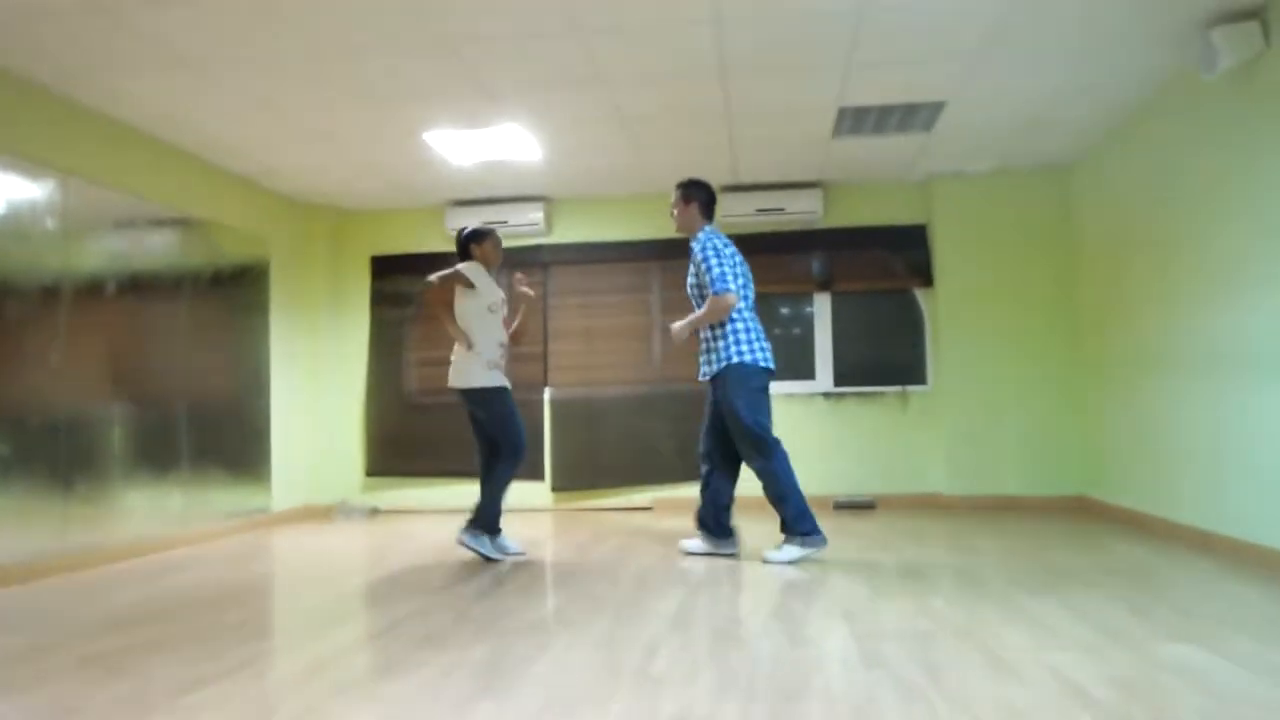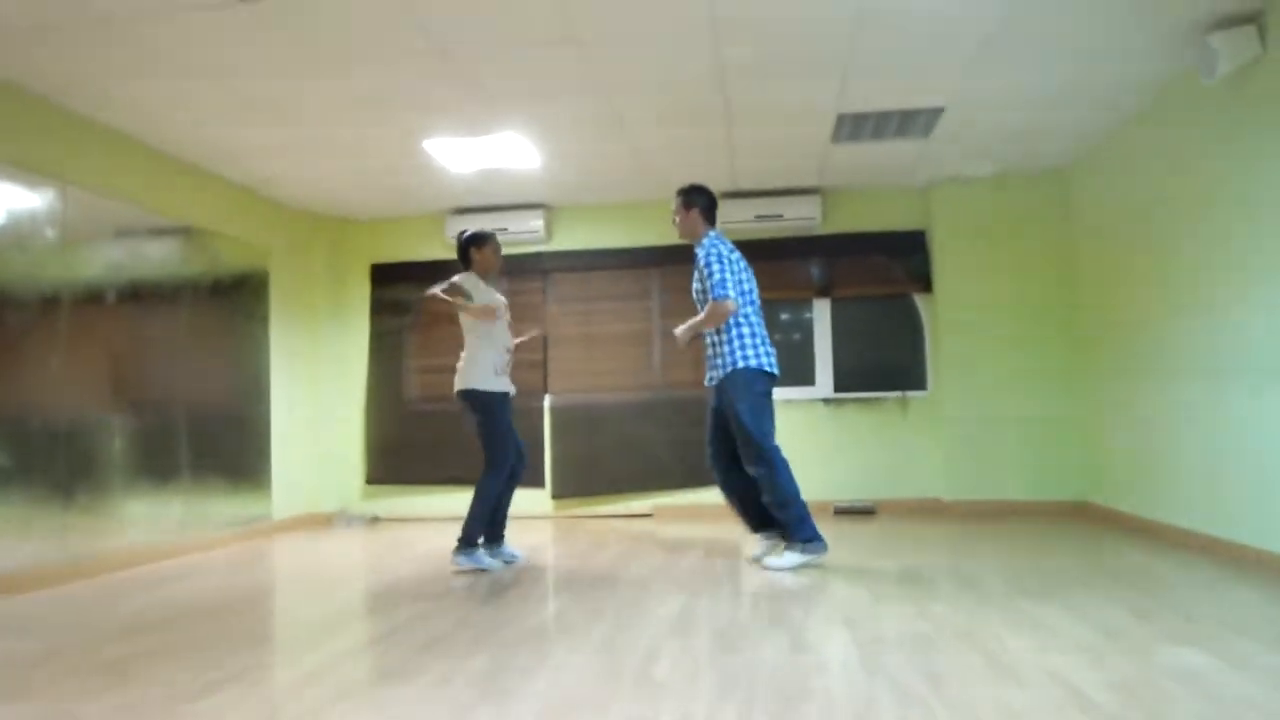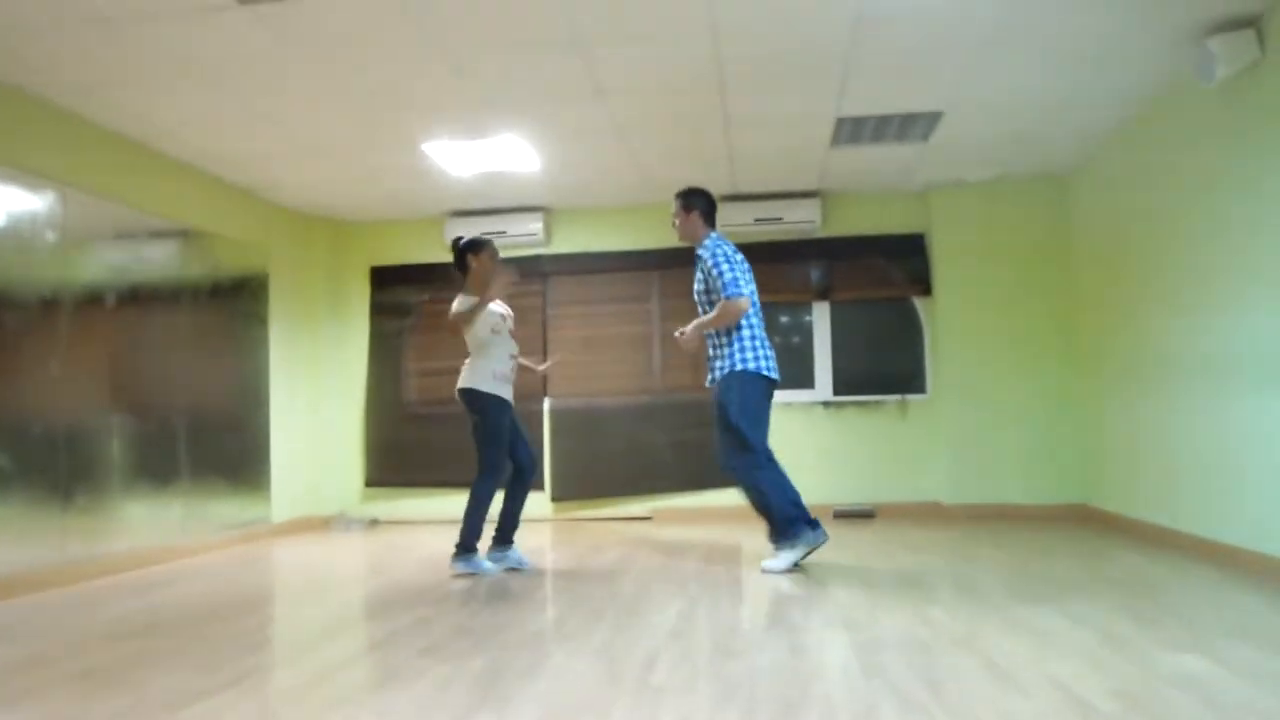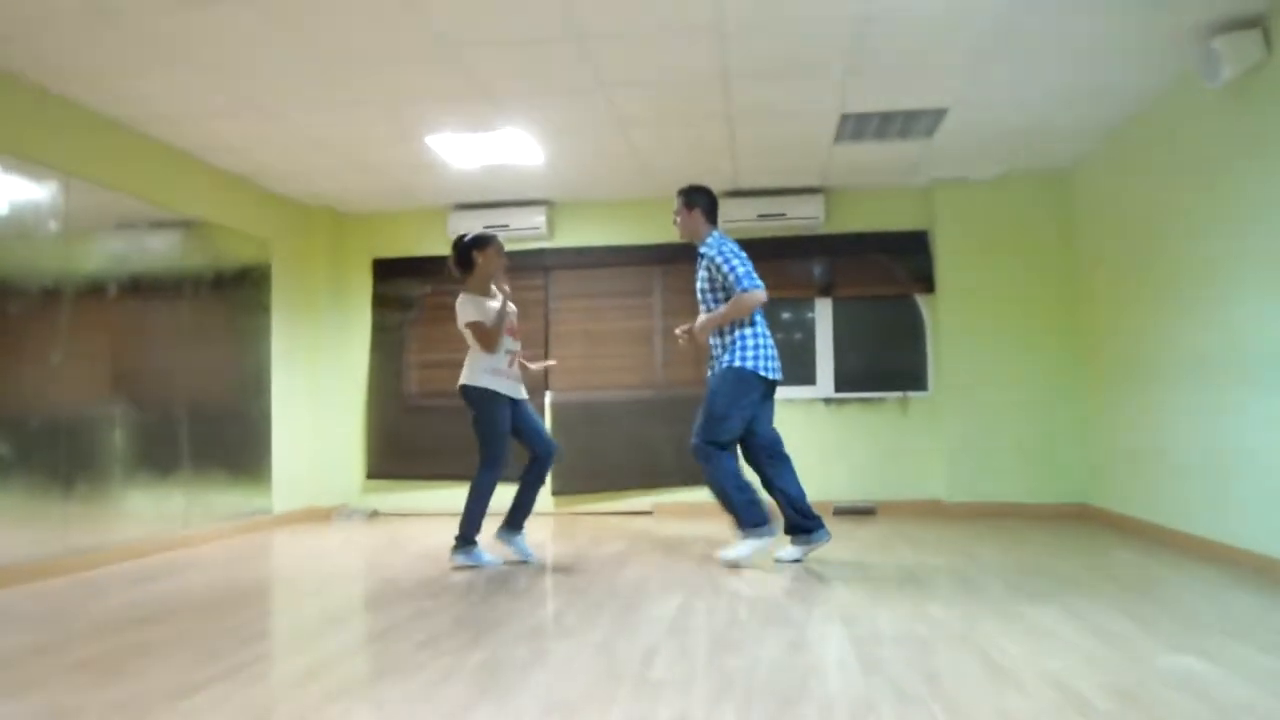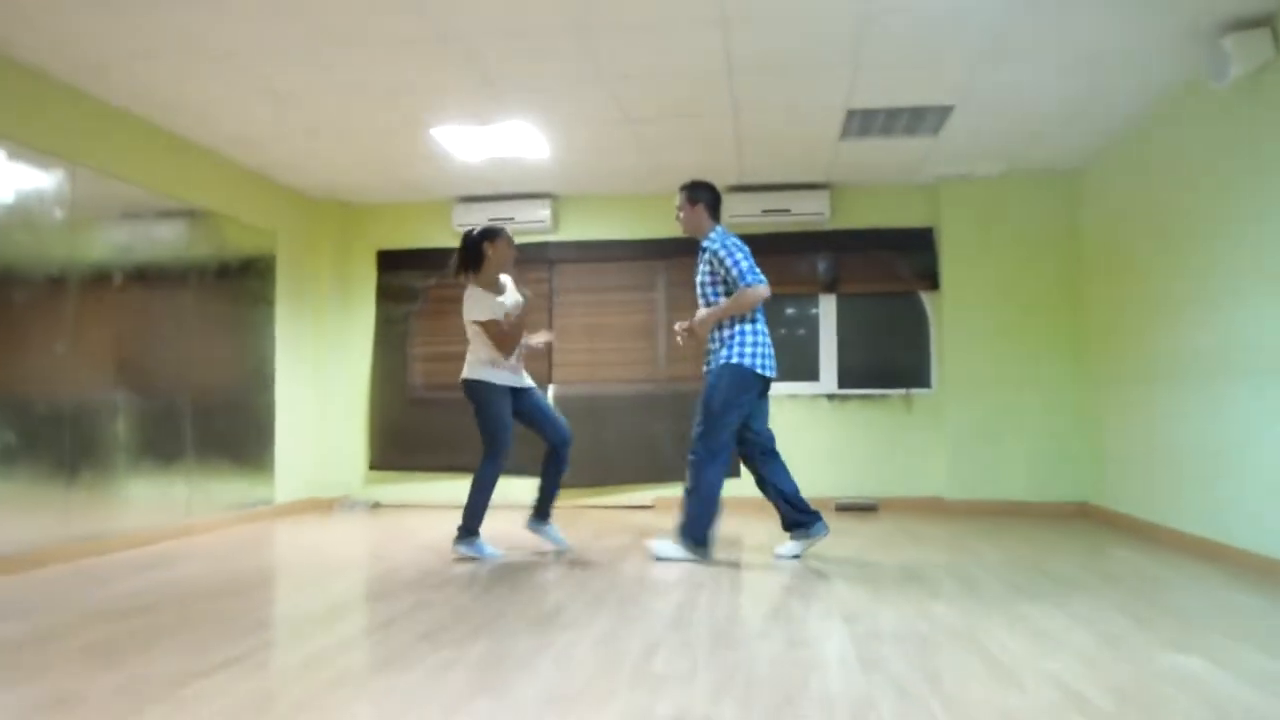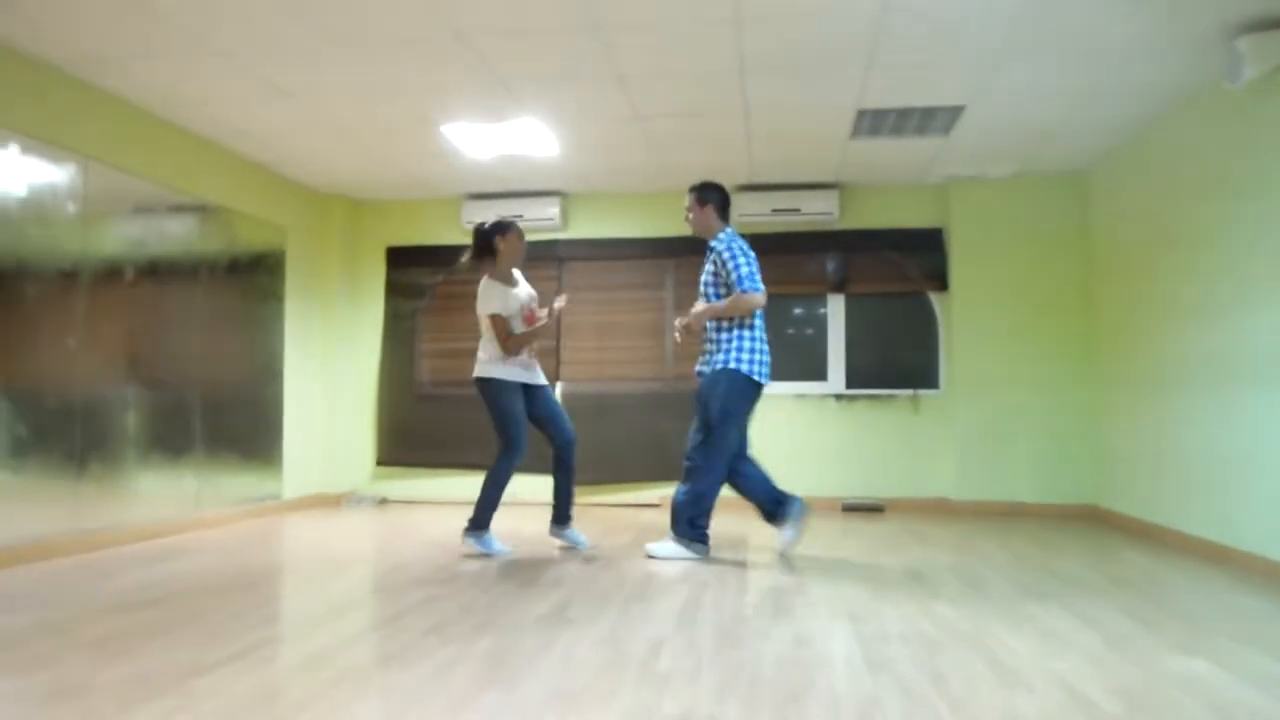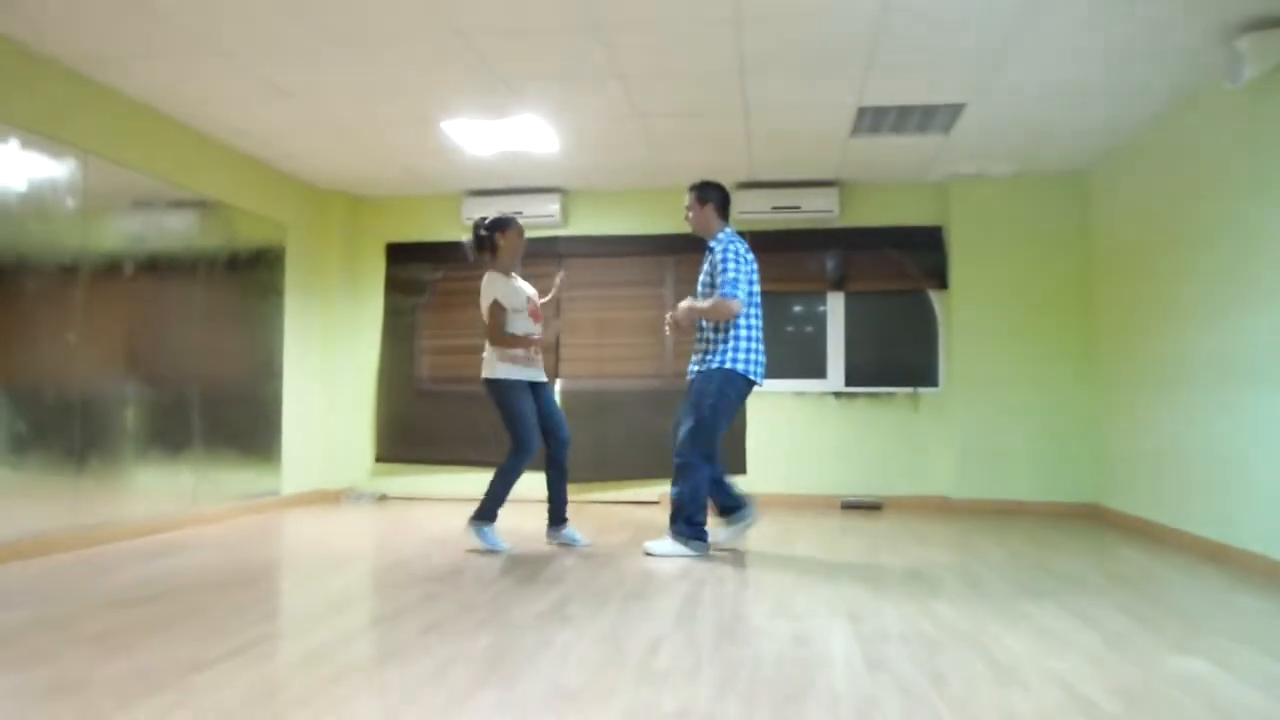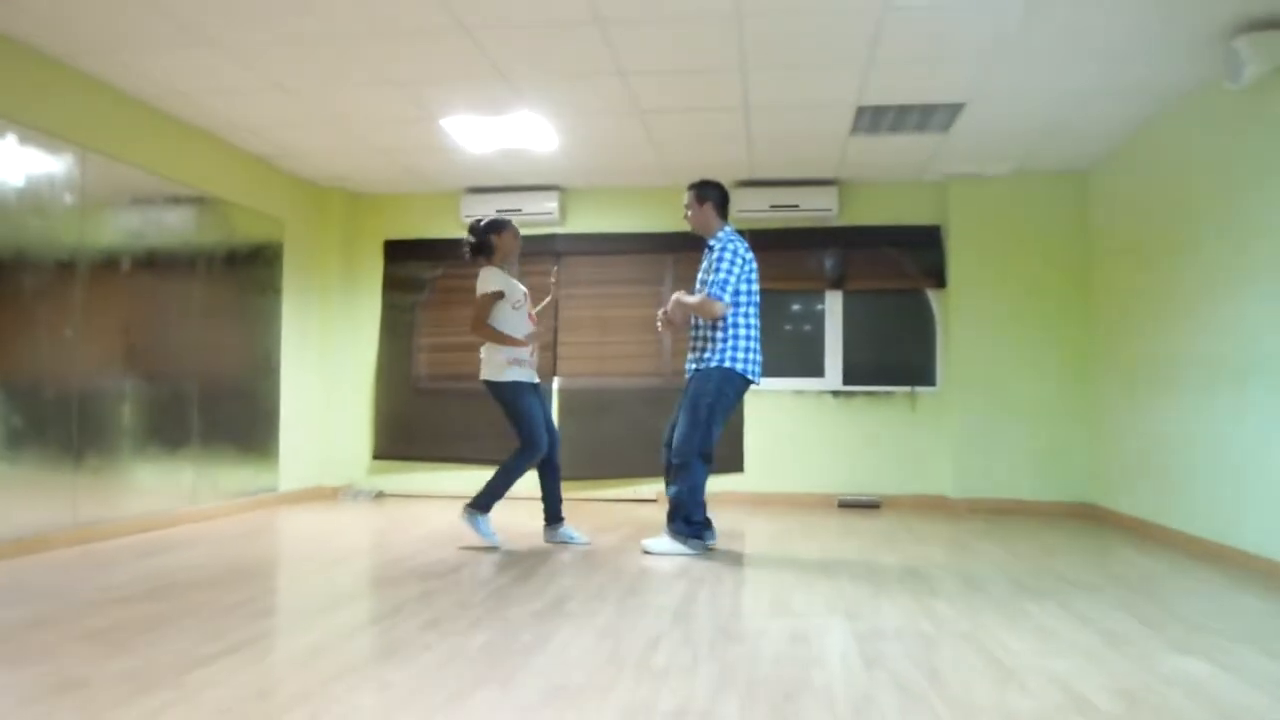
dt=0.1s
person 1, frame 1
left shoulder: (706, 246)
right shoulder: (716, 246)
left elbow: (725, 301)
left wrist: (688, 326)
right wrist: (694, 325)
left hip: (737, 360)
right hip: (730, 361)
left knee: (758, 446)
right knee: (717, 450)
left ankle: (804, 532)
right ankle: (717, 532)
person 1, frame 2
left shoulder: (711, 251)
right shoulder: (718, 251)
left elbow: (725, 307)
left wrist: (689, 327)
right wrist: (695, 331)
left hip: (742, 365)
right hip: (737, 366)
left knee: (759, 453)
right knee: (723, 454)
left ankle: (805, 539)
right ankle: (772, 529)
person 1, frame 3
left shoulder: (714, 253)
right shoulder: (719, 253)
left elbow: (737, 306)
left wrist: (697, 328)
right wrist: (699, 333)
left hip: (741, 368)
right hip: (740, 368)
left knee: (743, 454)
right knee: (743, 454)
left ankle: (793, 530)
right ankle: (800, 527)
person 1, frame 4
left shoulder: (719, 253)
right shoulder: (713, 255)
left elbow: (754, 296)
left wrist: (712, 321)
right wrist: (700, 330)
left hip: (741, 364)
right hip: (749, 365)
left knee: (709, 444)
right knee: (763, 450)
left ankle: (755, 525)
right ankle: (807, 530)
person 1, frame 5
left shoulder: (723, 246)
right shoulder: (715, 250)
left elbow: (758, 291)
left wrist: (711, 315)
right wrist: (697, 326)
left hip: (736, 361)
right hip: (745, 361)
left knee: (707, 448)
right knee: (756, 448)
left ankle: (693, 539)
right ankle: (804, 523)
person 1, frame 6
left shoulder: (729, 249)
right shoulder: (721, 251)
left elbow: (753, 299)
left wrist: (706, 311)
right wrist: (697, 322)
left hip: (734, 365)
right hip: (725, 365)
left knee: (704, 452)
right knee: (726, 453)
left ankle: (689, 538)
right ankle: (784, 508)
person 1, frame 7
left shoulder: (729, 250)
right shoulder: (720, 250)
left elbow: (729, 306)
left wrist: (691, 307)
right wrist: (684, 317)
left hip: (728, 364)
right hip: (718, 364)
left knee: (693, 447)
right knee: (697, 446)
left ankle: (688, 535)
right ankle: (734, 510)
person 1, frame 8
left shoulder: (729, 248)
right shoulder: (716, 250)
left elbow: (713, 307)
left wrist: (681, 301)
right wrist: (678, 315)
left hip: (725, 363)
right hip: (708, 364)
left knee: (688, 446)
right knee: (678, 442)
left ankle: (687, 532)
right ankle: (694, 527)
person 2, frame 1
left shoulder: (484, 286)
right shoulder: (470, 271)
left elbow: (506, 334)
right elbow: (433, 283)
left wrist: (521, 302)
right wrist: (455, 329)
left hip: (485, 380)
right hip: (480, 380)
left knee: (494, 457)
right knee: (514, 450)
left ankle: (489, 532)
right ankle: (476, 527)
person 2, frame 2
left shoulder: (485, 291)
right shoulder: (469, 282)
right elbow: (434, 294)
left wrist: (531, 335)
right wrist: (468, 306)
left hip: (494, 385)
right hip: (481, 385)
left knee: (513, 462)
right knee: (502, 463)
left ankle: (493, 540)
right ankle: (467, 547)
person 2, frame 3
left shoulder: (492, 297)
right shoulder: (467, 301)
right elbow: (456, 322)
left wrist: (532, 366)
right wrist: (487, 298)
left hip: (496, 392)
right hip: (481, 389)
left knee: (526, 466)
right knee: (494, 468)
left ankle: (502, 544)
right ankle: (465, 553)
person 2, frame 4
left shoulder: (496, 292)
right shoulder: (467, 302)
right elbow: (490, 343)
left wrist: (524, 364)
right wrist: (504, 303)
left hip: (510, 388)
right hip: (484, 386)
left knee: (545, 451)
right knee: (494, 462)
left ankle: (512, 528)
right ankle: (464, 545)
person 2, frame 5
left shoulder: (506, 282)
right shoulder: (476, 298)
right elbow: (506, 347)
left wrist: (531, 340)
right wrist: (522, 309)
left hip: (516, 380)
right hip: (486, 381)
left knee: (561, 437)
right knee: (497, 454)
left ankle: (541, 517)
right ankle: (467, 536)
person 2, frame 6
left shoulder: (517, 276)
right shoulder: (490, 290)
right elbow: (510, 346)
left wrist: (549, 311)
right wrist: (546, 323)
left hip: (529, 376)
right hip: (498, 376)
left knee: (565, 439)
right knee: (513, 448)
left ankle: (561, 522)
right ankle: (478, 529)
person 2, frame 7
left shoulder: (513, 277)
right shoulder: (494, 282)
right elbow: (496, 338)
left wrist: (552, 295)
right wrist: (539, 340)
left hip: (532, 374)
right hip: (506, 375)
left knee: (559, 441)
right knee: (525, 447)
left ankle: (558, 524)
right ankle: (483, 519)
person 2, frame 8
left shoulder: (503, 279)
right shoulder: (493, 275)
left elbow: (524, 323)
right elbow: (477, 324)
left wrist: (551, 297)
right wrist: (519, 341)
left hip: (522, 373)
right hip: (505, 374)
left knee: (548, 444)
right knee: (535, 446)
left ankle: (554, 524)
right ankle: (478, 509)
